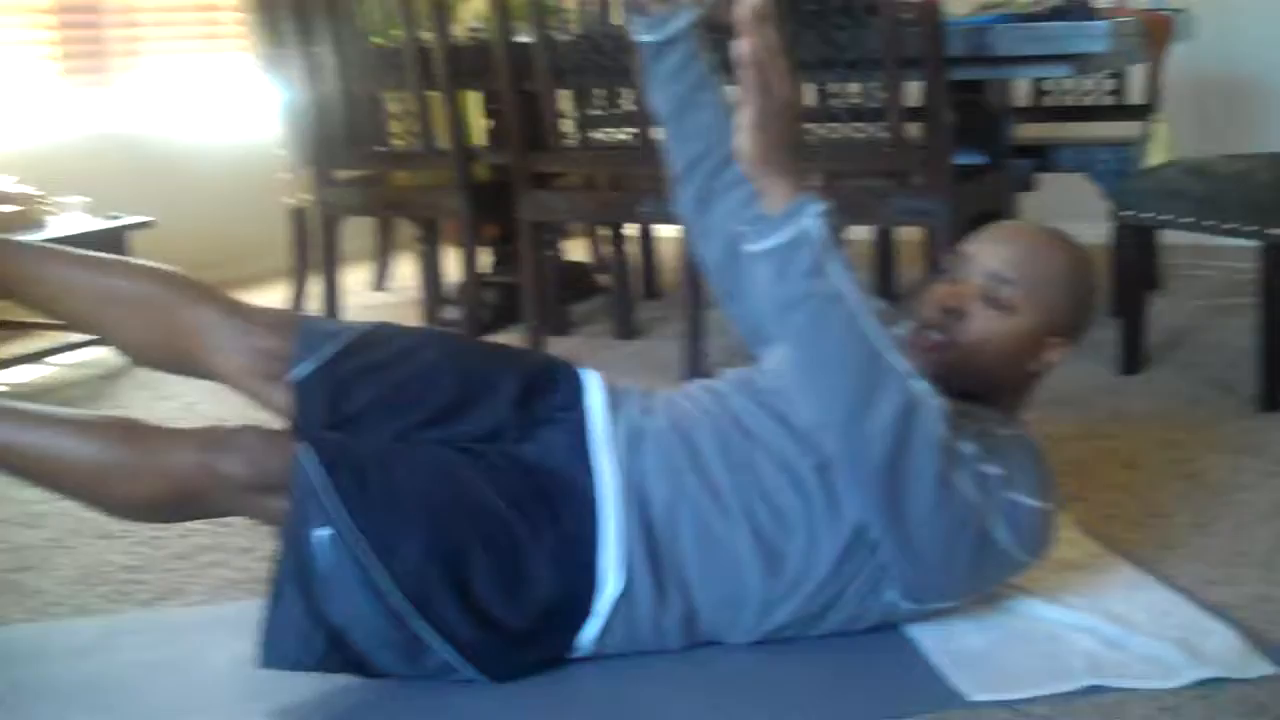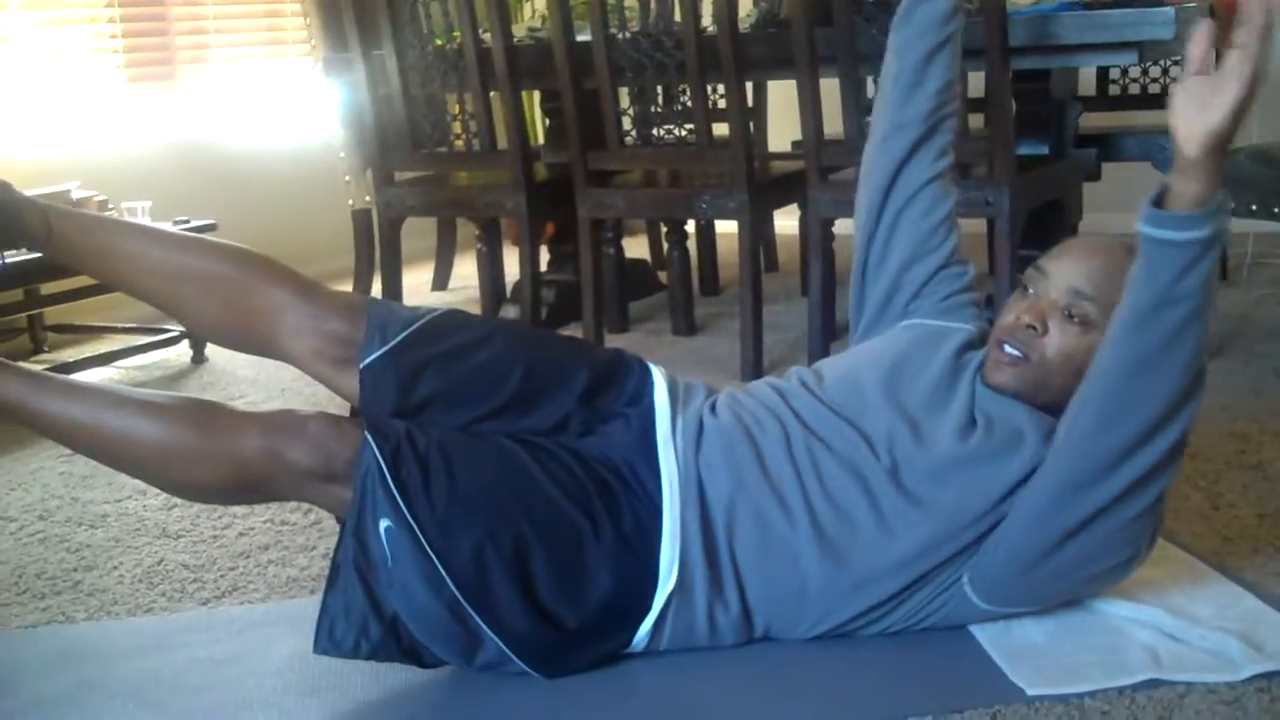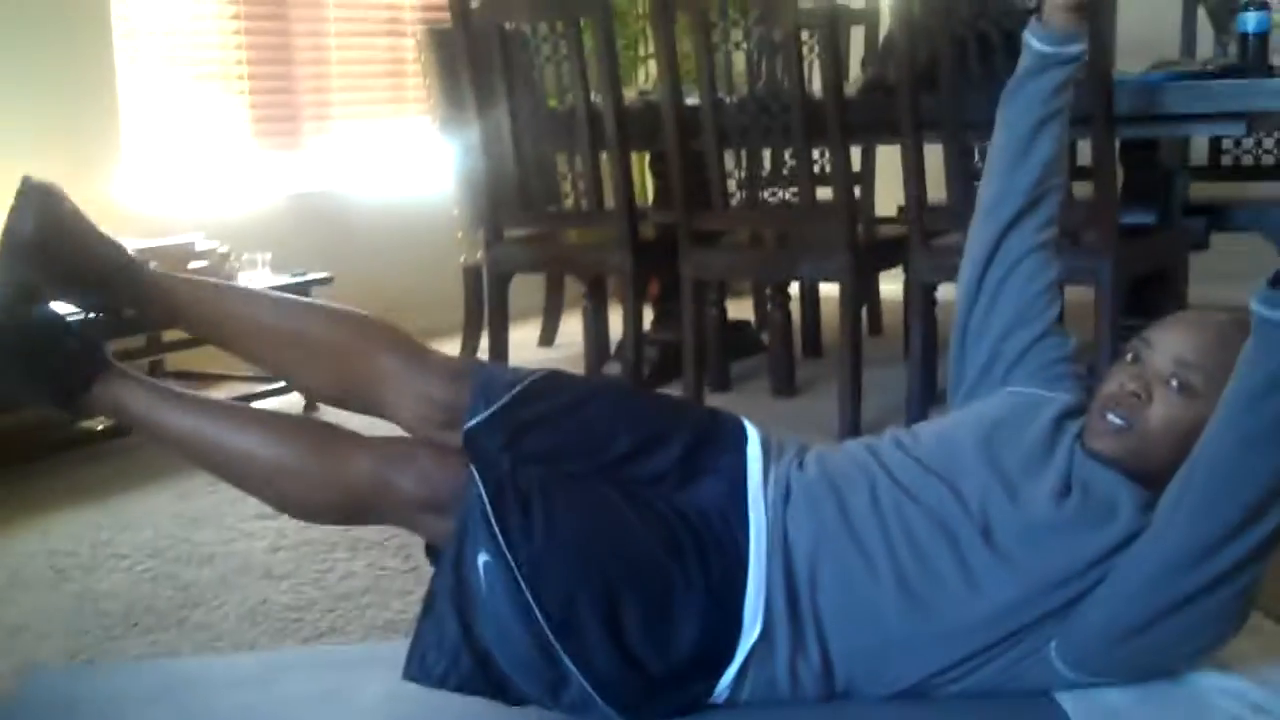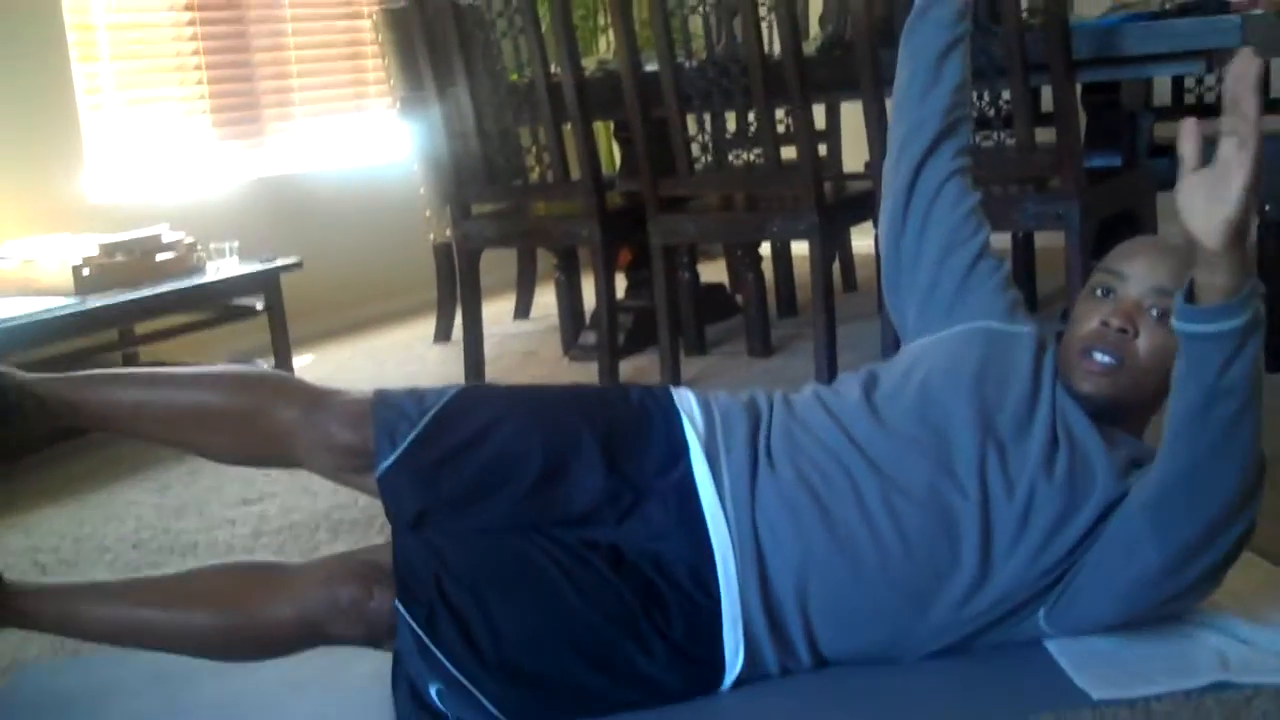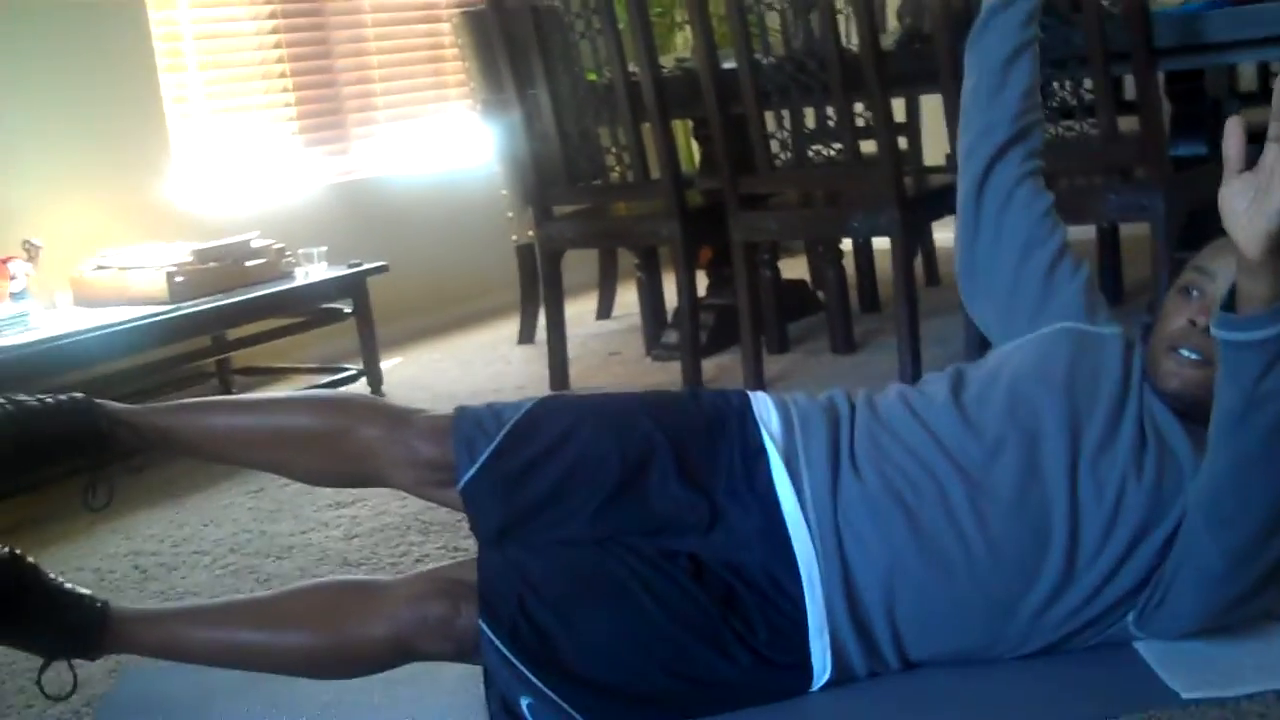
dt=1s
person 1, frame 1
left shoulder: (992, 508)
right shoulder: (886, 352)
left elbow: (880, 442)
right elbow: (725, 211)
left wrist: (783, 189)
left hip: (585, 562)
right hip: (584, 418)
left knee: (238, 467)
right knee: (246, 342)
person 1, frame 2
left shoulder: (1066, 517)
right shoulder: (946, 328)
left elbow: (1143, 403)
right elbow: (906, 163)
left hip: (637, 558)
right hip: (646, 415)
left knee: (299, 453)
right knee: (313, 324)
person 1, frame 3
left shoulder: (1150, 586)
right shoulder: (1047, 401)
right elbow: (1010, 238)
left hip: (721, 607)
right hip: (740, 473)
left knee: (406, 479)
right knee: (412, 382)
right ankle: (120, 276)
person 1, frame 4
left shoulder: (1122, 517)
right shoulder: (992, 330)
left elbow: (1198, 510)
right elbow: (925, 171)
left wrist: (1221, 277)
left hip: (699, 603)
right hip: (680, 447)
left knee: (340, 593)
right knee: (320, 423)
person 1, frame 5
right shoulder: (1079, 332)
right elbow: (998, 175)
left hip: (785, 606)
right hip: (762, 449)
left knee: (427, 612)
right knee: (401, 439)
right ankle: (105, 416)
